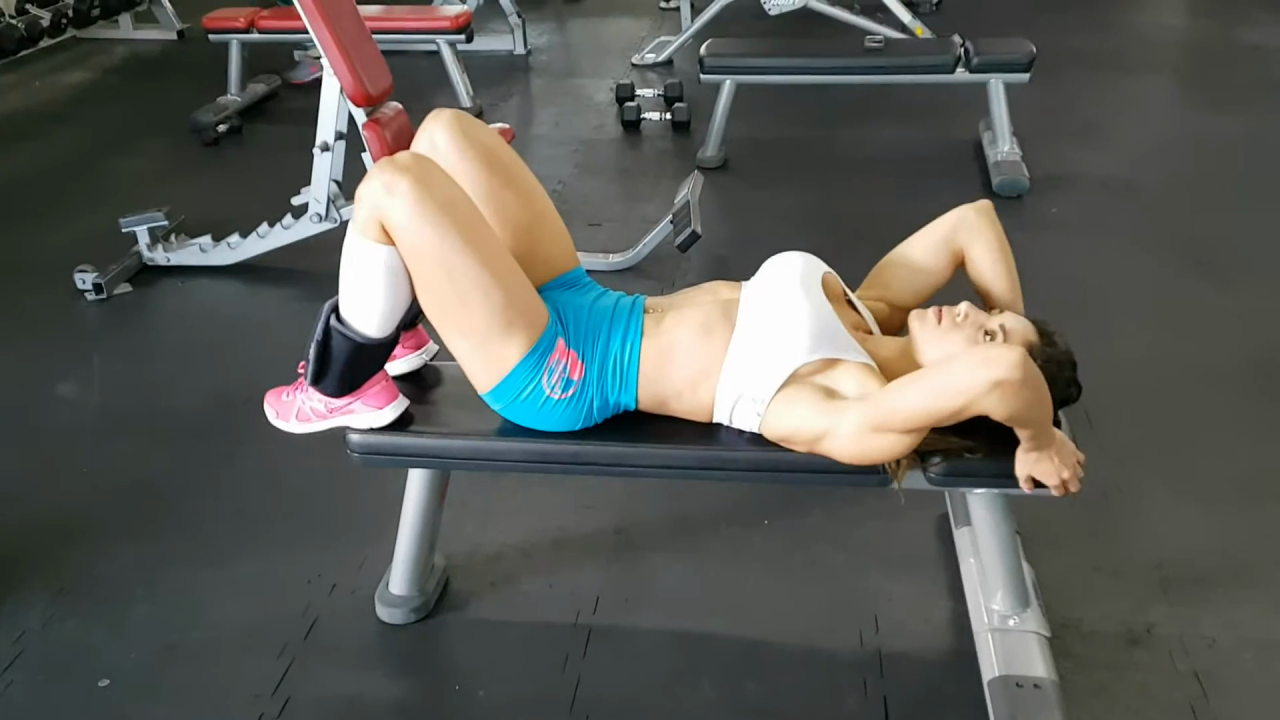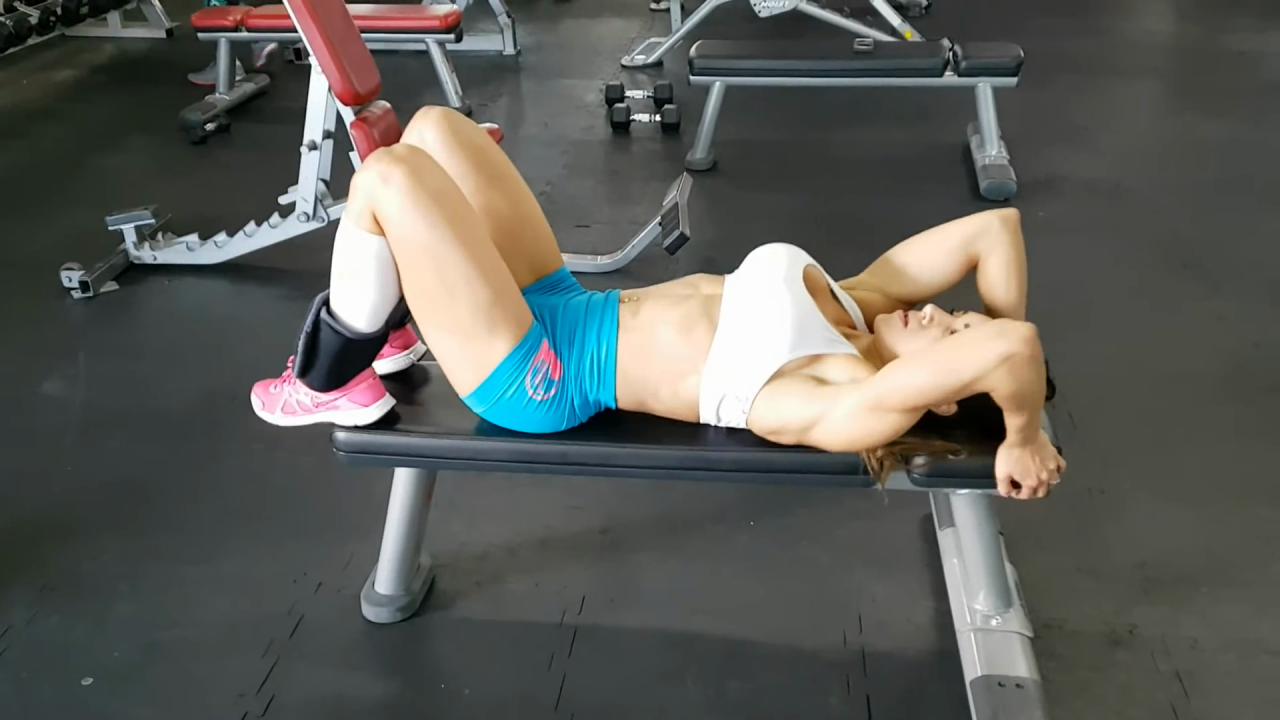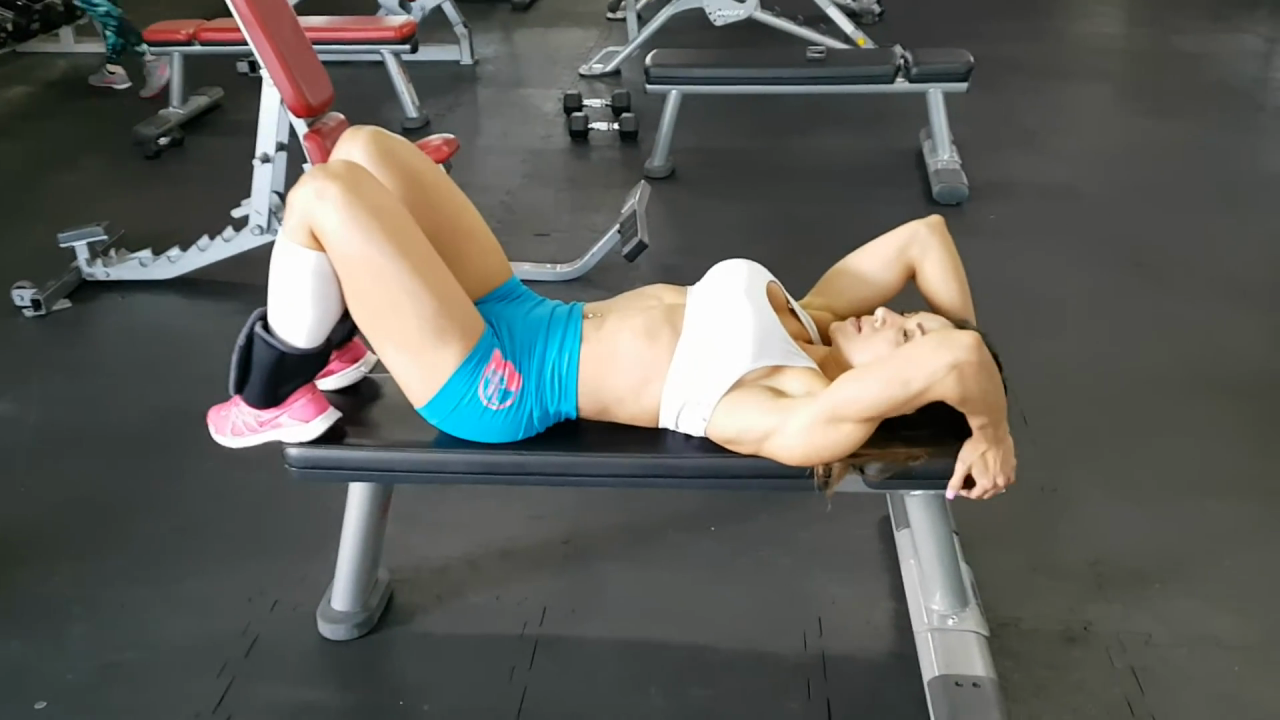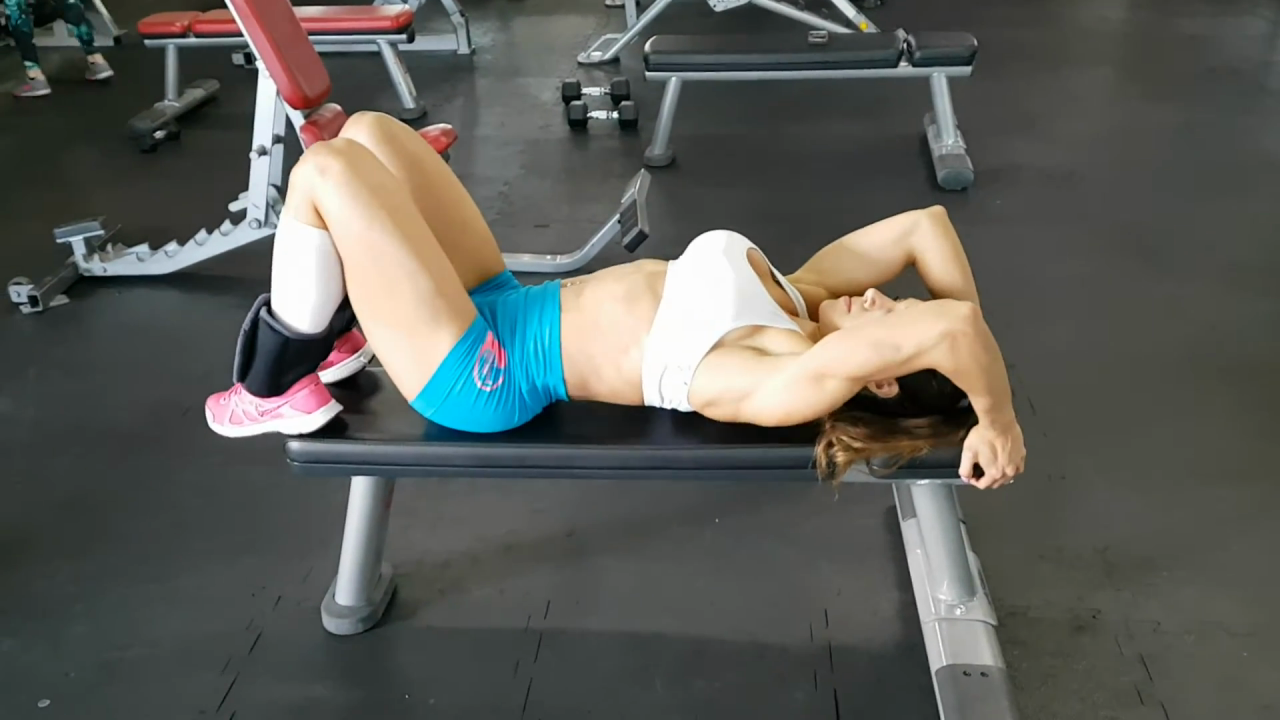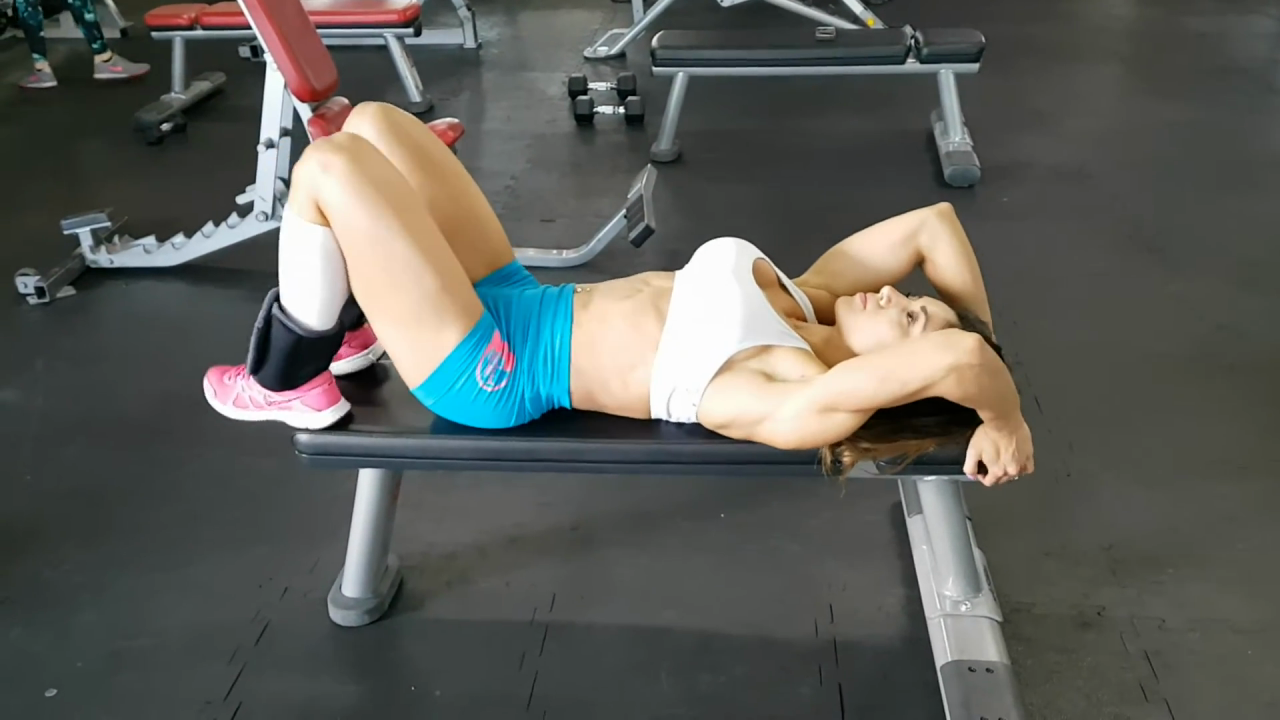
dt=0.7s
person 1, frame 1
left shoulder: (876, 413)
right shoulder: (871, 318)
left elbow: (1002, 381)
right elbow: (974, 218)
left wrist: (1039, 440)
right wrist: (1018, 337)
left hip: (555, 378)
right hip: (580, 312)
left knee: (394, 185)
right knee: (444, 130)
left ankle: (346, 391)
right ankle: (395, 333)
person 1, frame 2
left shoulder: (857, 405)
right shoulder: (857, 310)
left elbow: (1013, 348)
right elbow: (996, 225)
left wrist: (1023, 435)
right wrist: (1009, 340)
left hip: (532, 381)
right hip: (562, 310)
left knee: (387, 175)
right knee: (433, 126)
left ankle: (335, 383)
right ankle: (383, 329)
person 1, frame 3
left shoulder: (817, 419)
right shoulder: (810, 325)
left elbow: (959, 359)
right elbow: (925, 232)
left wrist: (988, 431)
right wrist: (965, 338)
left hip: (493, 388)
right hip: (517, 321)
left knee: (324, 193)
right knee: (361, 149)
left ankle: (277, 397)
right ankle: (333, 341)
person 1, frame 4
left shoulder: (803, 380)
right shoulder: (801, 304)
left elbow: (952, 326)
right elbow: (924, 222)
left wrist: (996, 416)
right wrist: (973, 342)
left hip: (477, 377)
right hip: (501, 309)
left knee: (325, 170)
right knee: (367, 132)
left ankle: (279, 387)
right ankle: (334, 329)
person 1, frame 5
left shoulder: (813, 401)
right shoulder: (812, 305)
left elbow: (962, 355)
right elbow: (933, 222)
left wrist: (1003, 419)
right wrist: (983, 332)
left hip: (487, 376)
right hip: (517, 309)
left knee: (330, 165)
right knee: (373, 124)
left ankle: (287, 374)
right ankle: (344, 322)
